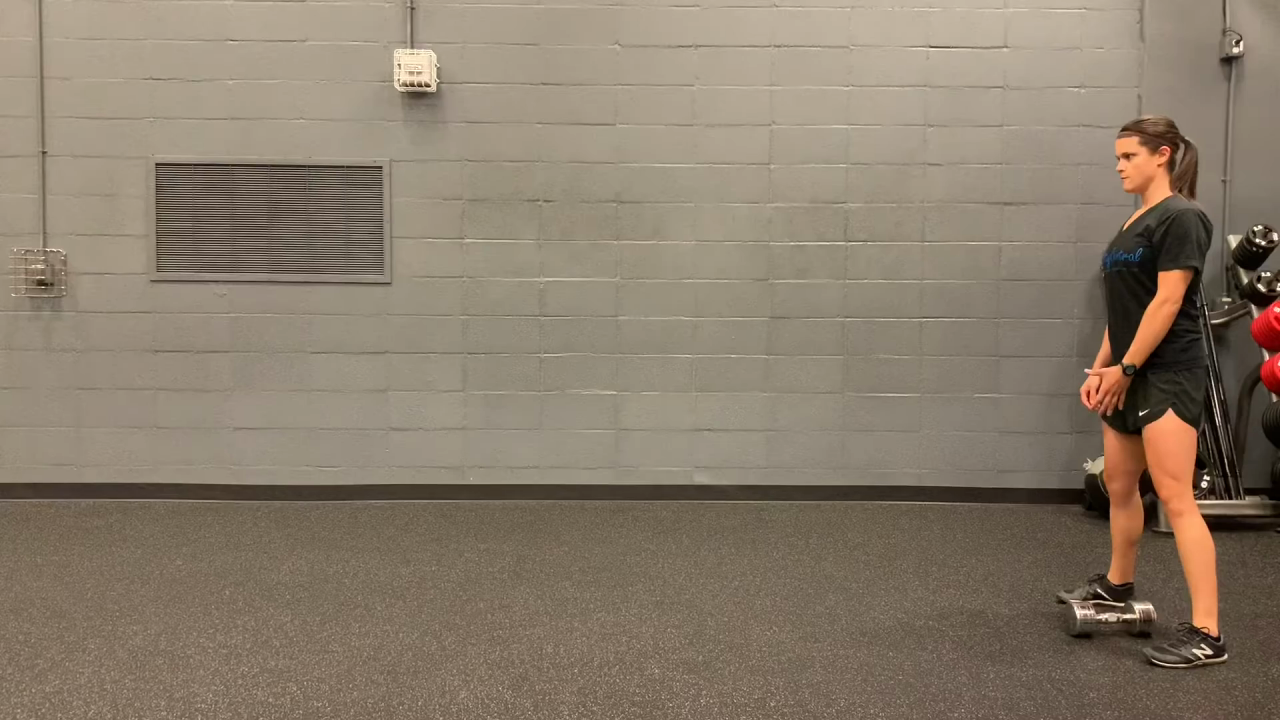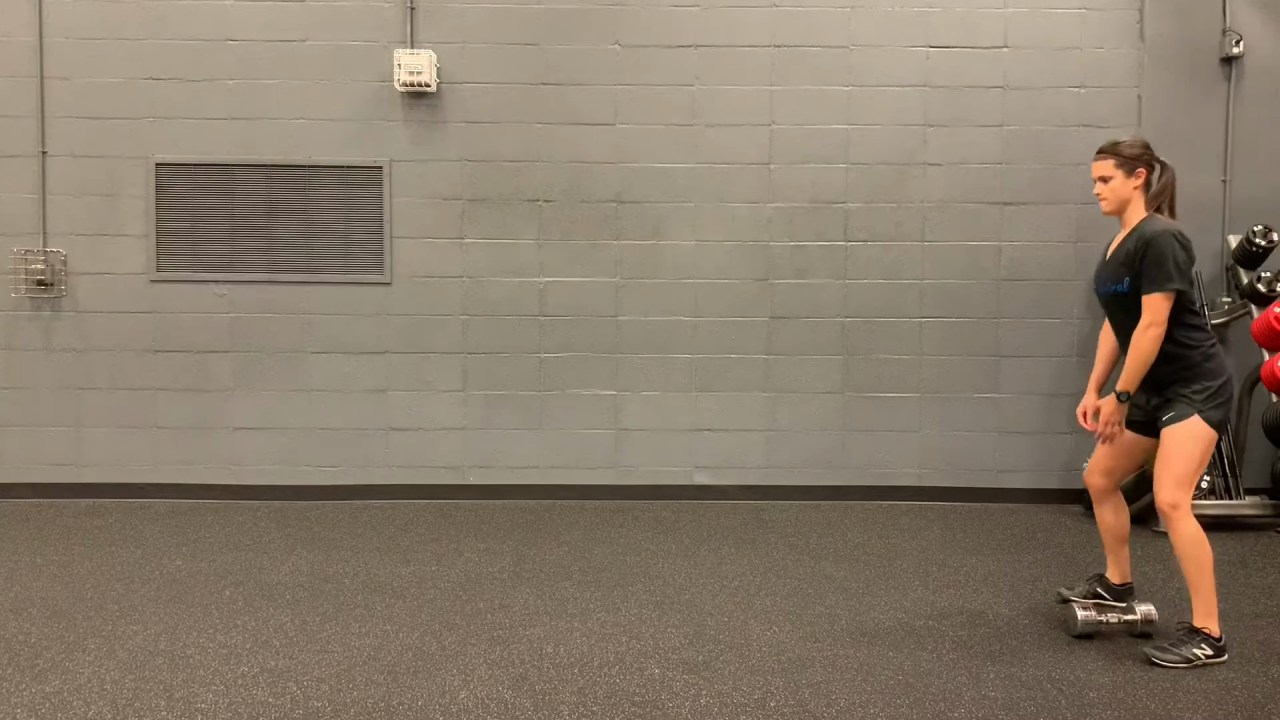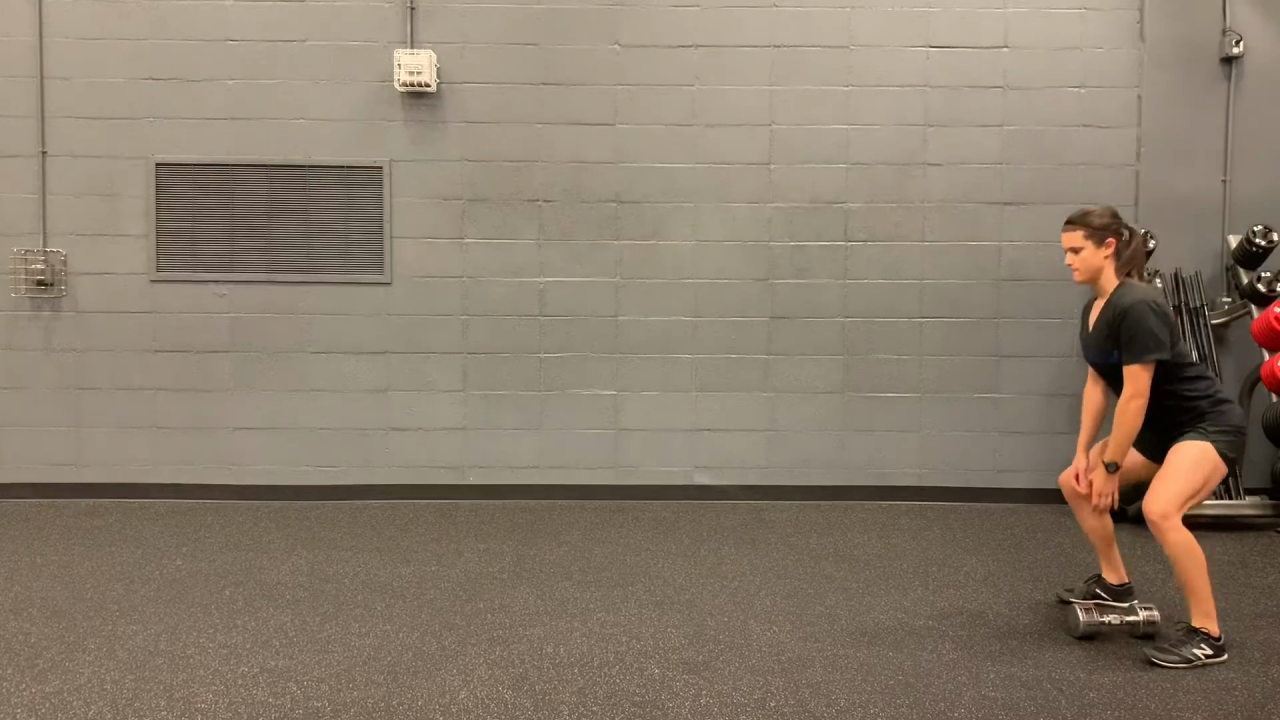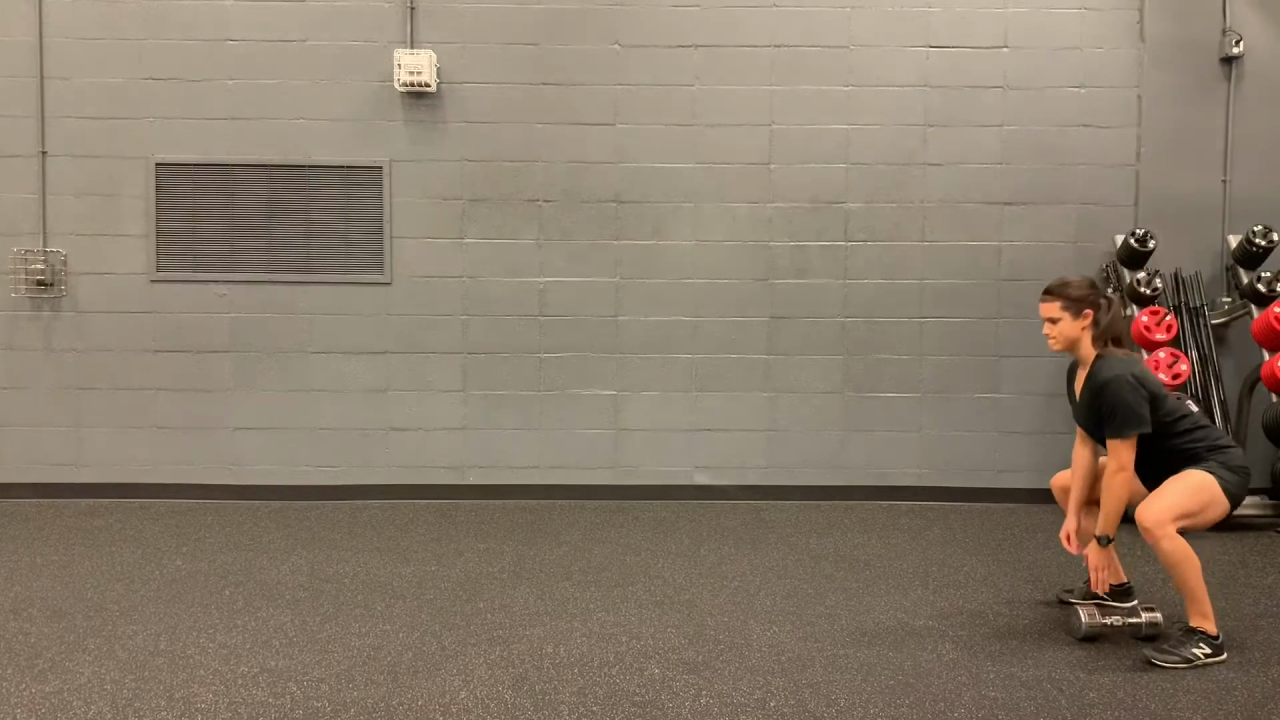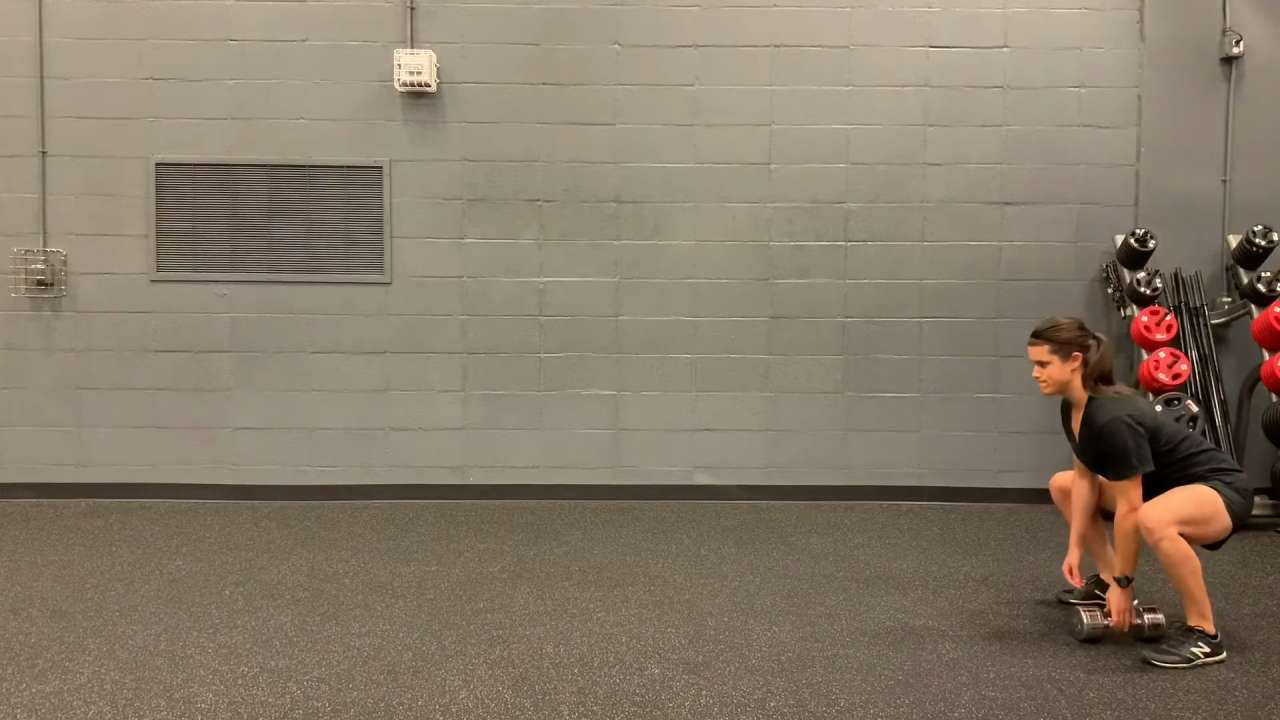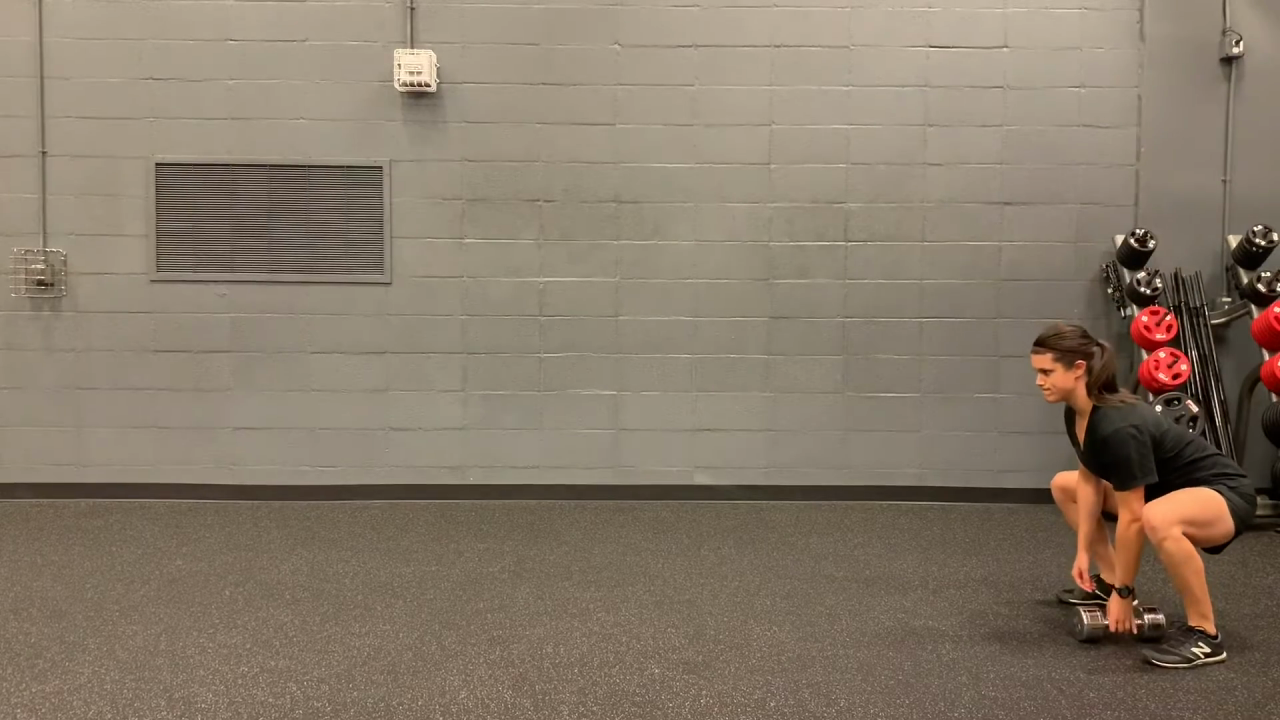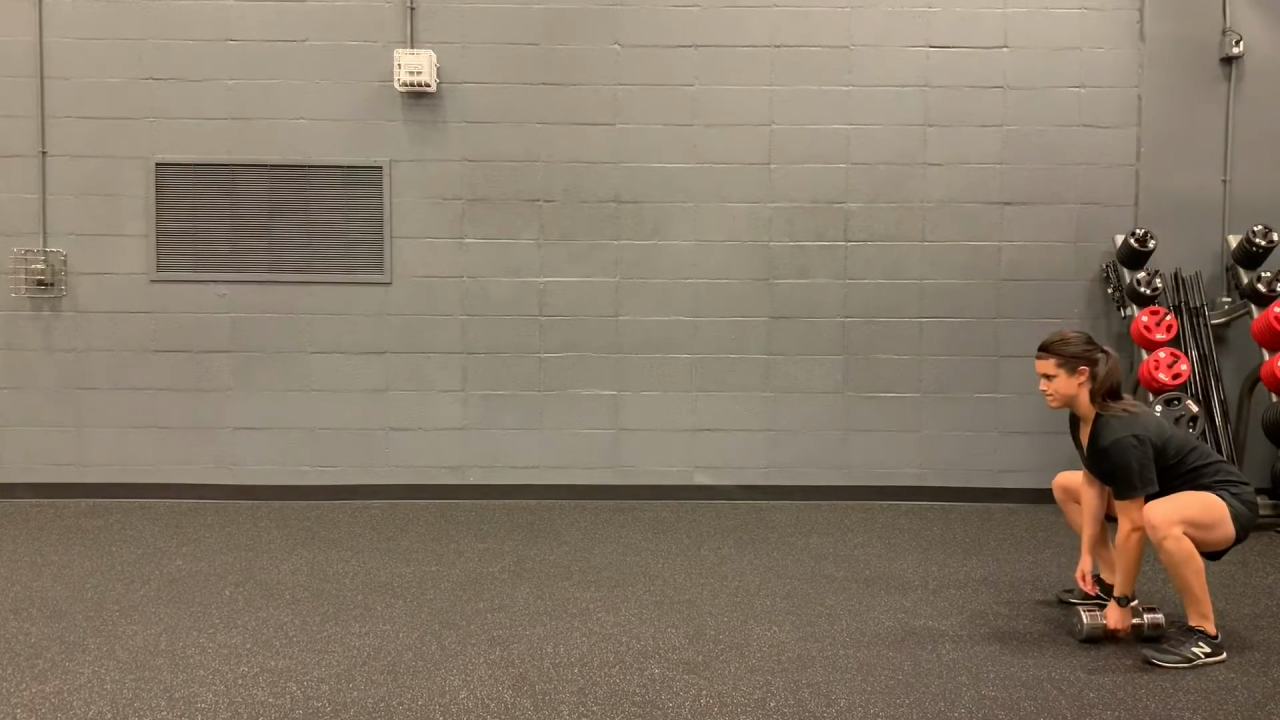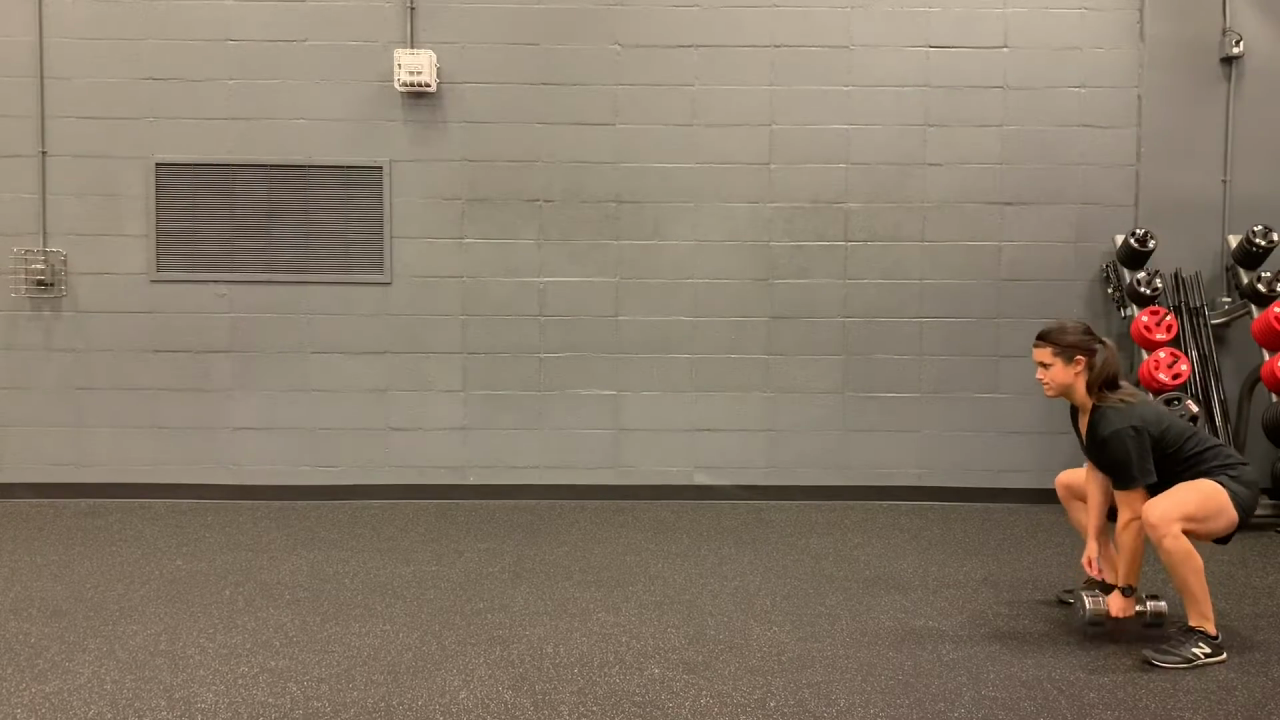
dt=0.4s
person 1, frame 1
left shoulder: (1181, 218)
right shoulder: (1137, 221)
left elbow: (1168, 302)
left wrist: (1124, 368)
right wrist: (1100, 367)
left hip: (1167, 377)
right hip: (1131, 375)
left knee: (1175, 498)
right knee: (1119, 487)
left ankle: (1207, 634)
right ankle: (1116, 586)
person 1, frame 2
left shoulder: (1160, 238)
right shoulder: (1118, 244)
left elbow: (1153, 327)
right elbow: (1115, 324)
left wrist: (1120, 397)
right wrist: (1094, 390)
left hip: (1195, 387)
right hip: (1150, 388)
left knee: (1171, 500)
right knee: (1100, 479)
left ankle: (1208, 634)
right ankle: (1116, 585)
person 1, frame 3
left shoulder: (1137, 307)
right shoulder: (1093, 309)
left elbow: (1136, 395)
right elbow: (1096, 383)
left wrist: (1110, 467)
right wrist: (1083, 456)
left hip: (1209, 424)
right hip: (1161, 427)
left knee: (1159, 510)
right knee: (1075, 484)
left ankle: (1207, 634)
right ankle: (1115, 584)
person 1, frame 4
left shoulder: (1117, 379)
right shoulder: (1078, 372)
left elbow: (1121, 469)
right elbow: (1085, 445)
left wrist: (1101, 542)
right wrist: (1074, 515)
left hip: (1214, 466)
right hip: (1161, 466)
left knee: (1152, 518)
right knee: (1063, 485)
left ankle: (1205, 634)
right ankle: (1116, 585)
person 1, frame 5
left shoulder: (1114, 419)
right shoulder: (1073, 408)
left elbow: (1130, 510)
right elbow: (1085, 477)
left wrist: (1123, 585)
right wrist: (1075, 547)
left hip: (1220, 489)
right hip: (1165, 486)
left knee: (1153, 520)
right knee: (1061, 485)
left ankle: (1203, 634)
right ankle: (1105, 583)
person 1, frame 6
left shoulder: (1119, 428)
right shoulder: (1077, 412)
left elbow: (1132, 519)
right elbow: (1090, 481)
left wrist: (1123, 595)
right wrist: (1084, 551)
left hip: (1223, 495)
right hip: (1166, 488)
left knee: (1158, 519)
right knee: (1063, 486)
left ankle: (1204, 634)
right ankle: (1107, 580)
person 1, frame 7
left shoulder: (1121, 436)
right shoulder: (1082, 417)
left elbow: (1132, 527)
right elbow: (1093, 484)
left wrist: (1121, 603)
right wrist: (1087, 554)
left hip: (1227, 502)
right hip: (1170, 492)
left knee: (1159, 519)
right knee: (1065, 485)
left ankle: (1204, 633)
right ankle: (1108, 582)
person 1, frame 8
left shoulder: (1119, 425)
right shoulder: (1082, 408)
left elbow: (1131, 517)
right elbow: (1097, 472)
left wrist: (1127, 592)
right wrist: (1093, 541)
left hip: (1226, 485)
left knee: (1158, 517)
right knee: (1067, 484)
left ankle: (1204, 634)
right ankle: (1108, 580)
